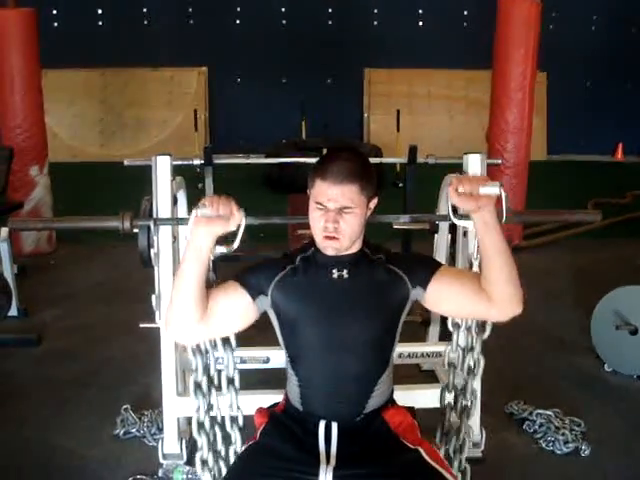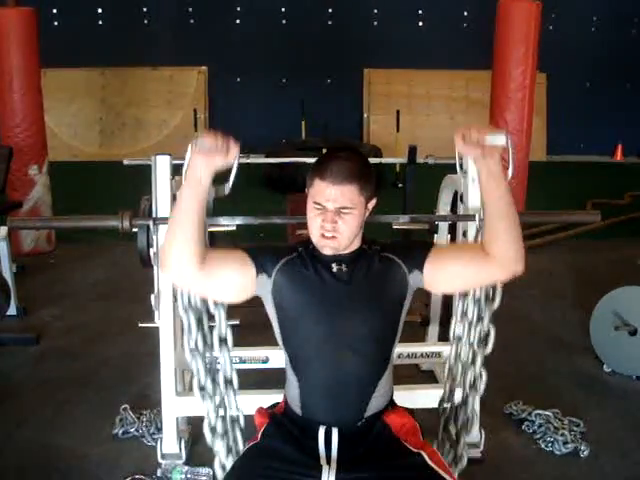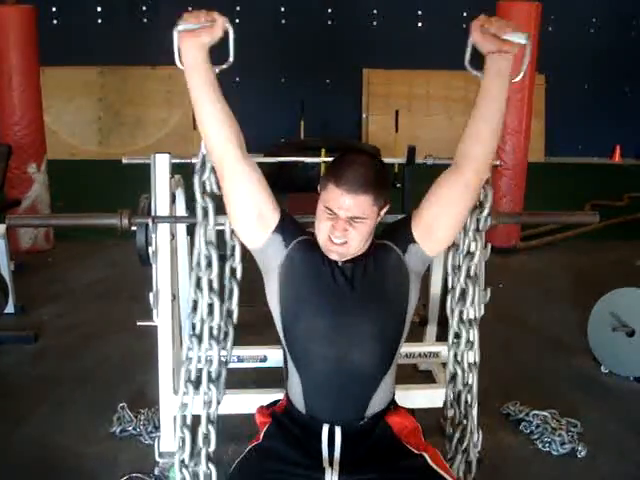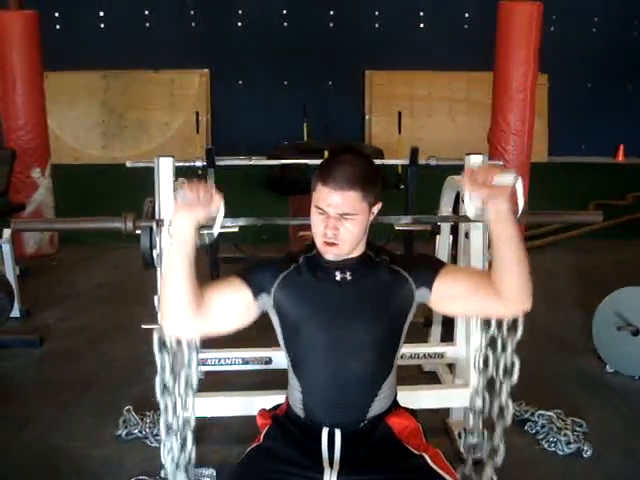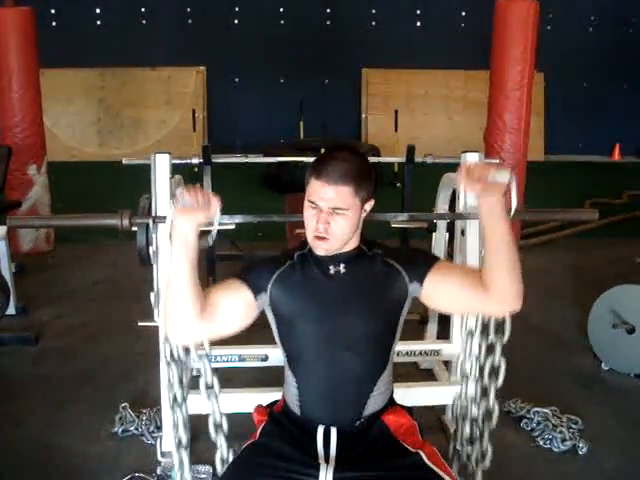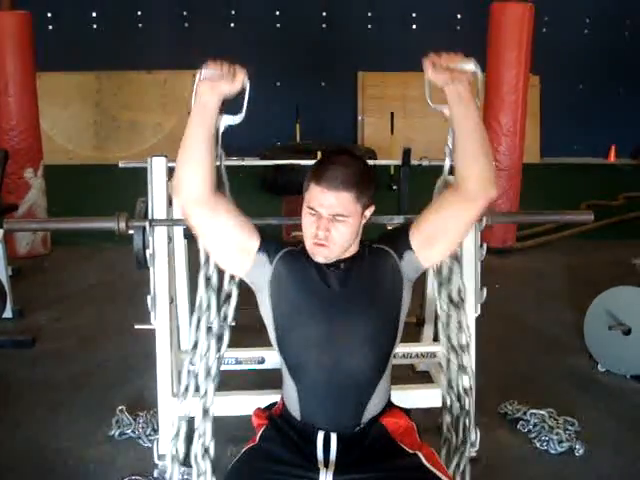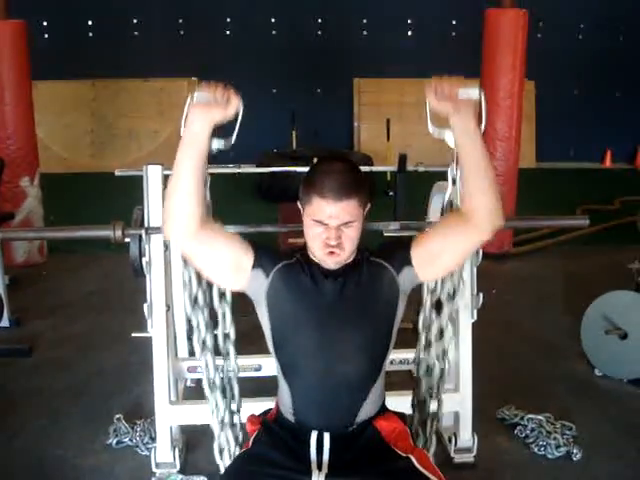
dt=0.4s
person 1, frame 1
left shoulder: (402, 273)
right shoulder: (276, 276)
left elbow: (504, 304)
right elbow: (186, 327)
left wrist: (485, 217)
right wrist: (203, 238)
left hip: (377, 434)
right hip: (292, 434)
person 1, frame 2
left shoulder: (400, 265)
right shoulder: (274, 267)
left elbow: (504, 262)
right elbow: (183, 271)
left wrist: (489, 166)
right wrist: (200, 172)
left hip: (378, 437)
right hip: (292, 437)
person 1, frame 3
left shoulder: (402, 256)
right shoulder: (283, 250)
left elbow: (469, 169)
right elbow: (232, 160)
left wrist: (498, 60)
right wrist: (197, 52)
left hip: (380, 438)
right hip: (292, 439)
person 1, frame 4
left shoulder: (406, 277)
right shoulder: (277, 279)
left elbow: (512, 299)
right elbow: (182, 322)
left wrist: (499, 210)
right wrist: (184, 226)
left hip: (381, 440)
right hip: (296, 440)
person 1, frame 5
left shoulder: (400, 269)
right shoulder: (274, 275)
left elbow: (503, 299)
right elbow: (187, 329)
left wrist: (491, 205)
right wrist: (185, 229)
left hip: (377, 436)
right hip: (291, 436)
person 1, frame 6
left shoulder: (395, 262)
right shoulder: (271, 265)
left elbow: (475, 191)
right elbow: (194, 197)
left wrist: (458, 90)
right wrist: (209, 98)
left hip: (376, 441)
right hip: (289, 442)
person 1, frame 7
left shoulder: (391, 273)
right shoulder: (270, 275)
left elbow: (481, 219)
right elbow: (183, 228)
left wrist: (463, 119)
right wrist: (199, 124)
left hip: (370, 445)
right hip: (284, 446)
